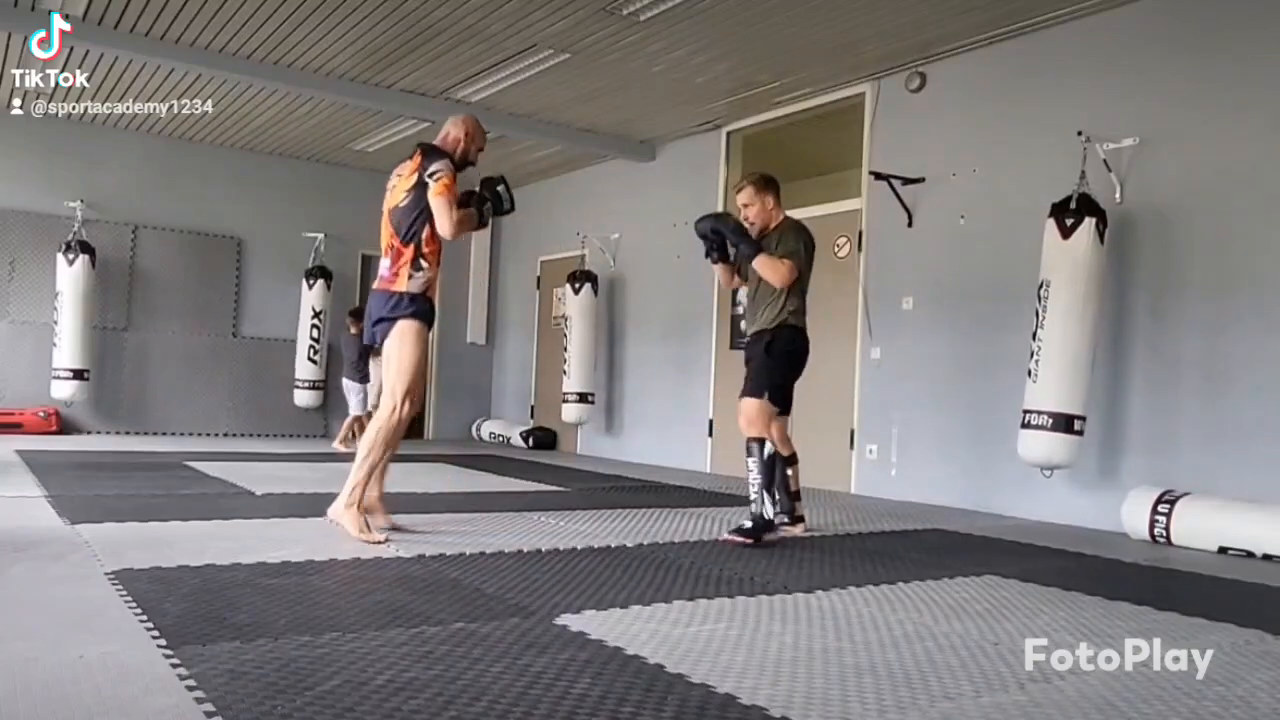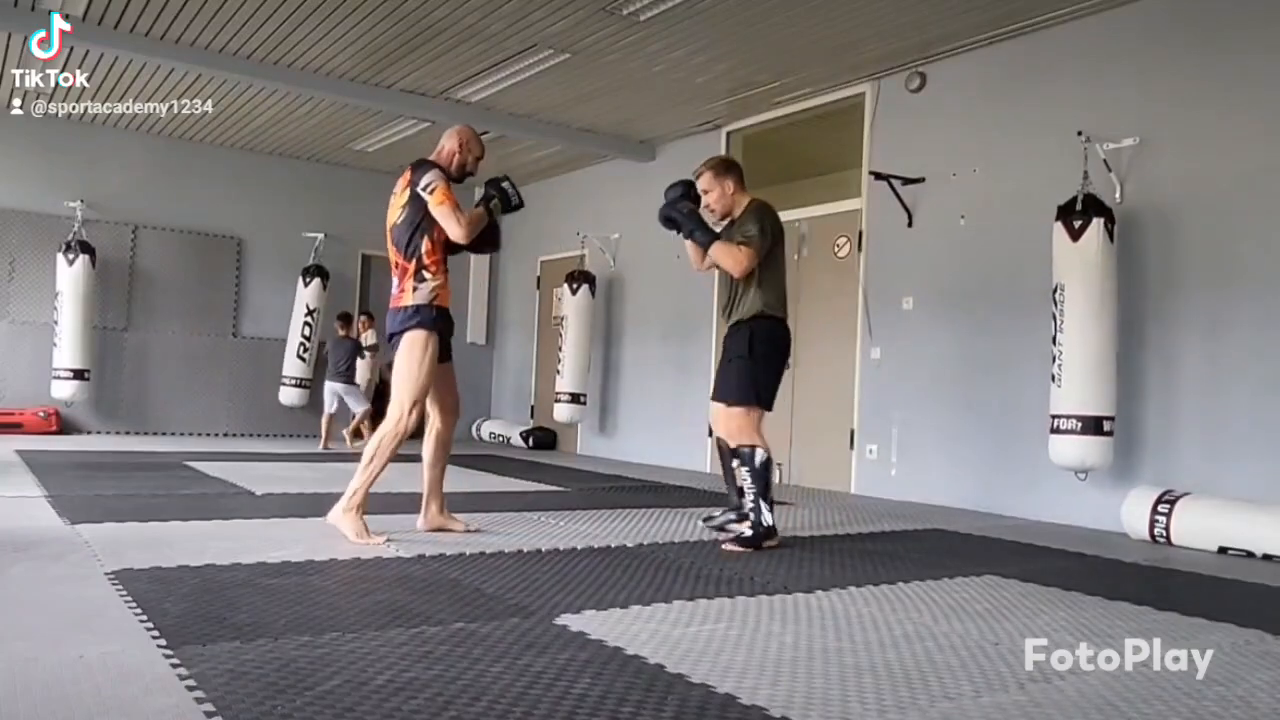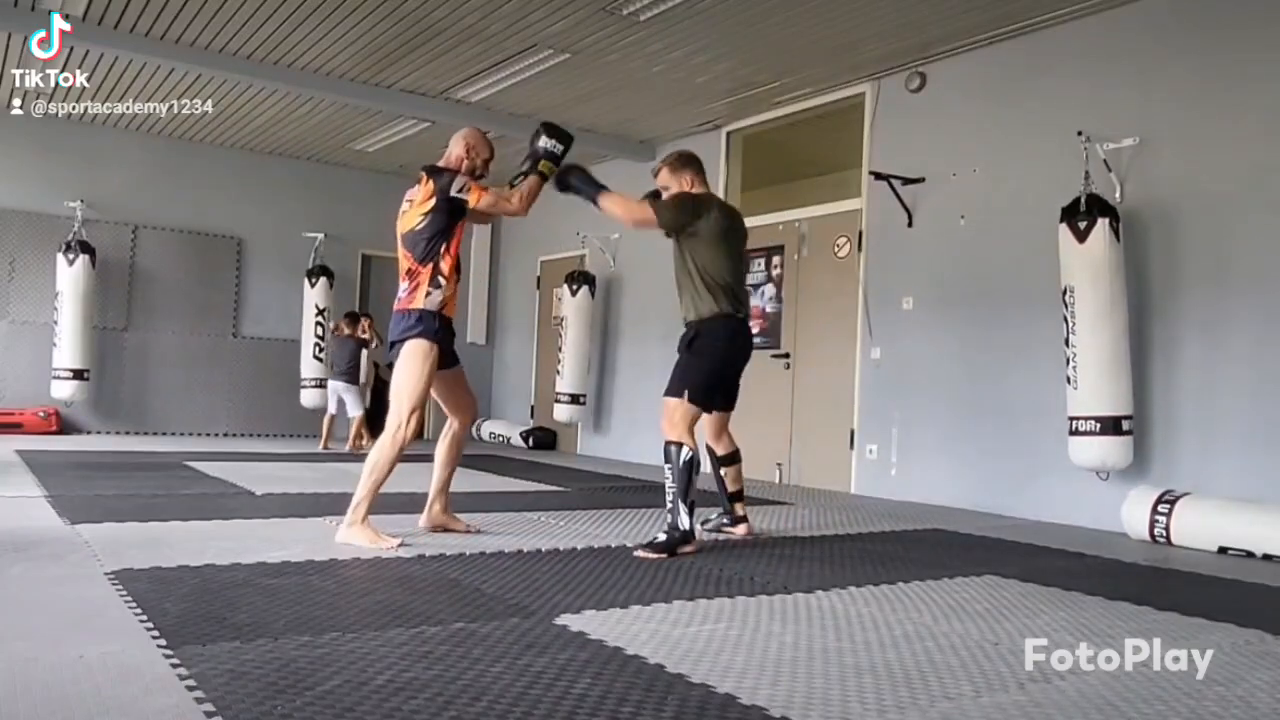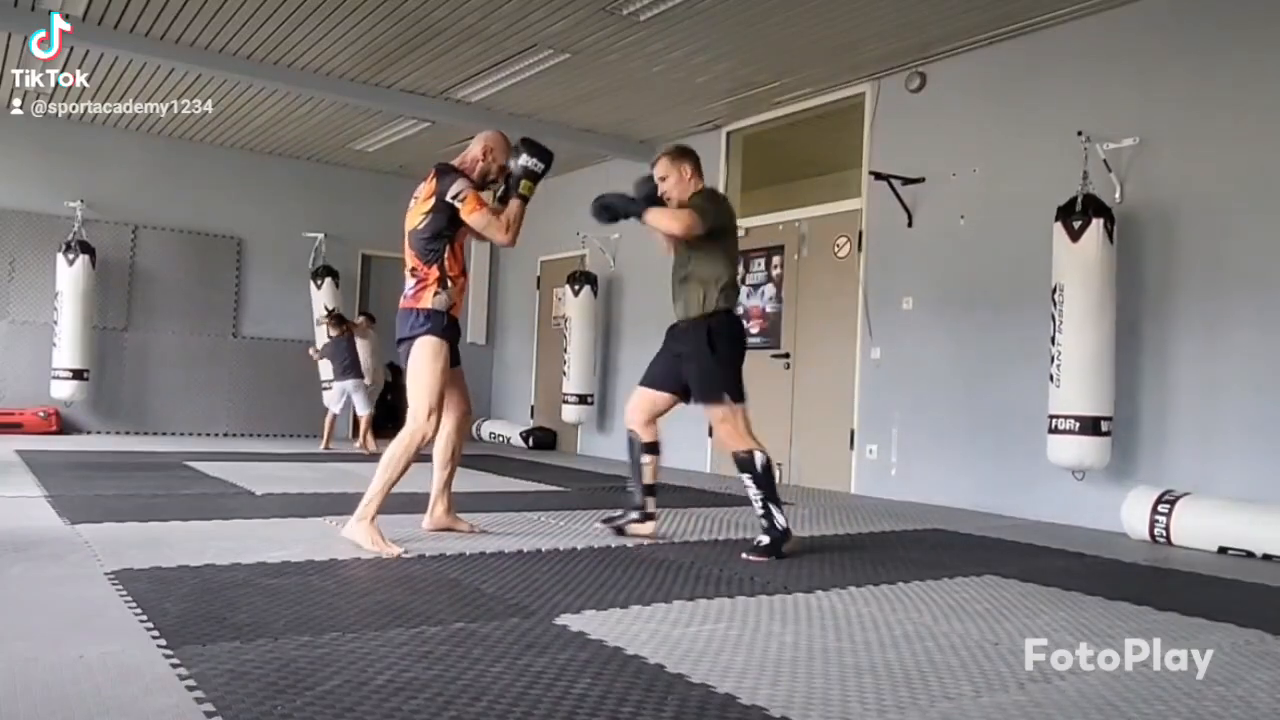
dt=0.5s
person 1, frame 1
left shoulder: (407, 169)
right shoulder: (438, 165)
right elbow: (449, 228)
left wrist: (463, 206)
right wrist: (482, 208)
left hip: (389, 296)
right hip: (404, 299)
left knee: (405, 403)
right knee: (397, 405)
left ankle: (371, 494)
right ankle: (347, 502)
person 1, frame 2
left shoulder: (416, 184)
right shoulder: (429, 176)
right elbow: (461, 230)
left wrist: (456, 241)
right wrist: (491, 205)
left hip: (426, 312)
right hip: (418, 311)
left knee: (446, 412)
right knee: (404, 415)
left ankle: (432, 510)
right ankle: (349, 506)
person 1, frame 3
left shoulder: (428, 189)
right shoulder: (448, 183)
left elbow: (485, 211)
right elbow: (516, 205)
left wrist: (528, 171)
right wrist: (546, 163)
left hip: (427, 319)
right hip: (419, 319)
left knee: (463, 413)
right knee: (403, 422)
left ankle: (436, 509)
right ankle: (354, 521)
person 1, frame 4
left shoulder: (441, 186)
right shoulder: (453, 183)
left elbow: (480, 229)
right elbow: (505, 235)
left wrist: (510, 187)
right wrist: (526, 185)
left hip: (433, 317)
right hip: (427, 316)
left knee: (458, 413)
right knee: (423, 424)
left ankle: (440, 509)
right ankle: (362, 518)
person 2, frame 1
left shoulder: (794, 232)
right shoulder: (759, 241)
left elbow: (782, 276)
right elbow: (730, 281)
left wrist: (744, 243)
right wrist: (717, 250)
left hip: (781, 339)
right hip: (760, 341)
left knee: (752, 418)
right knee: (774, 429)
left ankle: (763, 518)
right ankle: (791, 514)
person 2, frame 2
left shoulder: (759, 215)
right shoulder: (735, 225)
left elbow: (739, 264)
right elbow: (701, 262)
left wrist: (697, 227)
right wrist: (688, 227)
left hip: (760, 332)
right hip: (741, 333)
left knee: (742, 426)
right knee: (722, 422)
left ankle: (763, 524)
right ankle: (742, 508)
person 2, frame 3
left shoulder: (697, 207)
right shoulder: (727, 219)
left elbow: (635, 213)
left wrist: (583, 183)
right wrist: (661, 204)
left hip: (712, 334)
right hip: (731, 335)
left knee: (673, 423)
right knee: (714, 429)
left ankle: (679, 530)
right ankle: (736, 516)
person 2, frame 4
left shoulder: (708, 201)
right shoulder: (697, 207)
left elbow: (679, 224)
right elbow: (673, 242)
left wrist: (632, 208)
right wrist: (644, 205)
left hip: (713, 331)
right hip: (687, 332)
left knee: (731, 431)
right knee: (637, 413)
left ankle: (774, 526)
right ankle: (642, 511)
